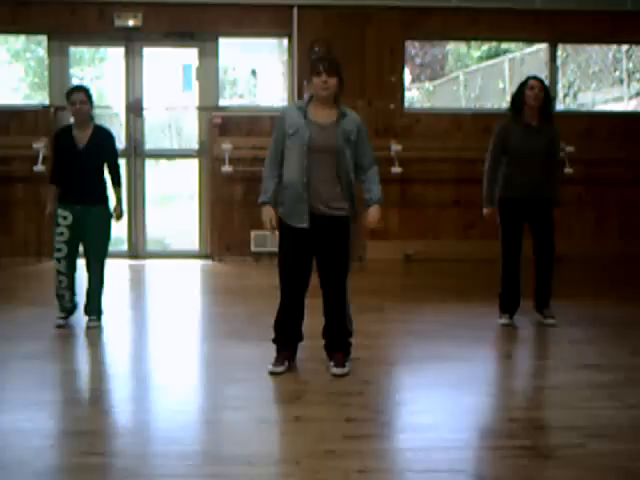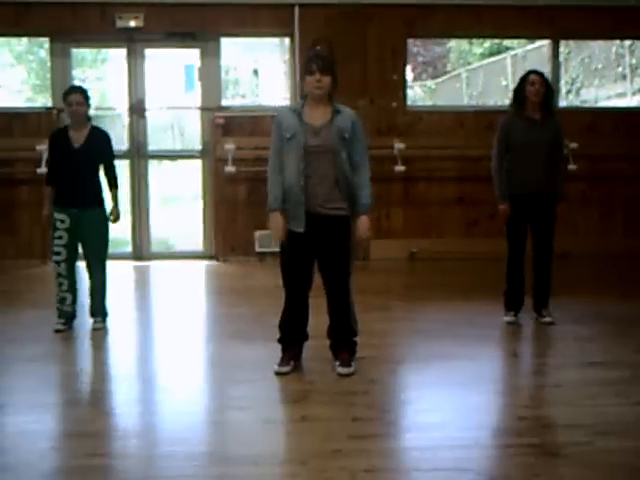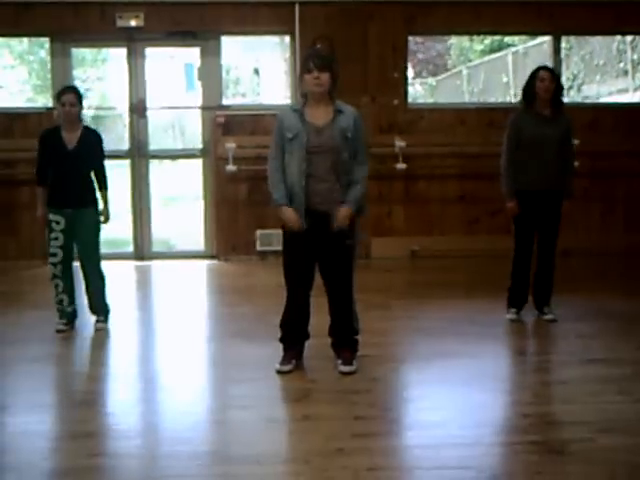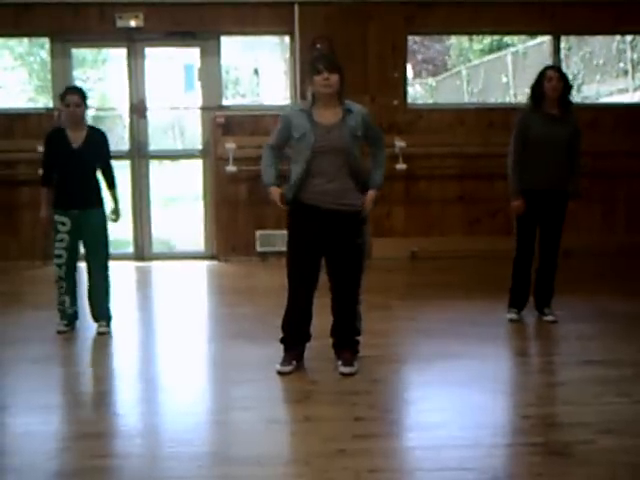
dt=0.3s
person 1, frame 1
left shoulder: (352, 122)
right shoulder: (289, 117)
left elbow: (366, 166)
right elbow: (273, 162)
left wrist: (373, 202)
right wrist: (266, 202)
left hip: (336, 215)
right hip: (295, 214)
left knee: (335, 287)
right knee: (291, 285)
left ankle: (338, 350)
right ankle: (285, 349)
person 1, frame 2
left shoulder: (348, 119)
right shoulder: (285, 119)
left elbow: (360, 166)
right elbow: (276, 166)
left wrist: (364, 210)
right wrist: (275, 209)
left hip: (336, 215)
right hip: (297, 215)
left knee: (338, 286)
right knee: (295, 286)
left ankle: (343, 349)
right ankle: (291, 349)
person 1, frame 3
left shoulder: (349, 117)
right shoulder: (287, 118)
left elbow: (361, 163)
right elbow: (276, 164)
left wrist: (351, 201)
right wrist: (282, 203)
left hip: (337, 213)
right hip: (299, 213)
left knee: (340, 283)
right knee: (297, 284)
left ankle: (345, 347)
right ankle: (292, 347)
person 1, frame 4
left shoulder: (358, 116)
right shoulder: (294, 117)
left elbow: (379, 147)
right elbow: (272, 149)
left wrist: (374, 186)
right wrist: (271, 183)
left hip: (347, 211)
right hip: (306, 210)
left knee: (346, 284)
right knee: (300, 282)
left ankle: (346, 348)
right ankle: (293, 348)
person 2, frame 1
left shoulder: (550, 130)
right shoulder: (507, 127)
left elbow: (555, 167)
right elbow: (492, 164)
left wrist: (553, 199)
right wrist: (489, 200)
left hip: (541, 200)
right hip: (511, 199)
left knee: (546, 252)
right knee: (511, 256)
left ankle: (543, 304)
right ankle: (507, 308)
person 2, frame 2
left shoulder: (553, 124)
right shoulder: (510, 122)
left elbow: (559, 162)
right elbow: (498, 161)
left wrist: (558, 195)
right wrist: (502, 197)
left hip: (544, 197)
right hip: (516, 196)
left knee: (544, 252)
right knee: (516, 253)
left ankle: (542, 306)
right ankle: (512, 306)
person 2, frame 3
left shoulder: (562, 120)
right shoulder: (520, 118)
left elbow: (568, 159)
right elbow: (508, 158)
left wrist: (566, 192)
right wrist: (510, 195)
left hip: (552, 194)
right hip: (525, 192)
left knee: (548, 249)
right knee: (523, 249)
left ankle: (543, 302)
right ankle: (514, 303)
person 2, frame 4
left shoulder: (570, 121)
right shoulder: (528, 117)
left elbow: (575, 159)
right elbow: (515, 157)
left wrist: (572, 191)
right wrist: (516, 194)
left hip: (557, 194)
right hip: (530, 192)
left knee: (550, 250)
right knee: (524, 249)
left ankle: (544, 303)
right ankle: (515, 304)
person 3, frame 1
left shoulder: (104, 135)
right shoulder: (61, 136)
left elbow: (114, 170)
right elbow: (56, 172)
left wrist: (119, 202)
right wrist: (51, 202)
left hip: (96, 205)
right hip: (67, 205)
left knee: (95, 260)
right knee: (63, 257)
left ankle: (93, 312)
right ankle: (66, 308)
person 3, frame 2
left shoulder: (100, 136)
right shoulder: (57, 137)
left elbow: (110, 171)
right elbow: (52, 173)
left wrist: (115, 204)
right wrist: (47, 204)
left hip: (92, 207)
right hip: (63, 207)
left knee: (96, 262)
right knee: (62, 262)
left ankle: (99, 314)
right ankle: (65, 315)
person 3, frame 3
left shoulder: (92, 137)
right shoulder: (48, 137)
left elbow: (100, 172)
right elbow: (42, 173)
left wrist: (105, 204)
right wrist: (41, 205)
left hip: (86, 206)
right hip: (58, 208)
left knee: (91, 261)
right knee: (59, 263)
left ankle: (101, 312)
right ankle: (66, 315)
person 3, frame 4
left shoulder: (98, 136)
right shoulder: (54, 137)
left elbow: (106, 170)
right elbow: (47, 174)
left wrist: (115, 203)
right wrist: (45, 205)
left hip: (92, 207)
right hip: (63, 209)
left knee: (98, 263)
right knee: (63, 264)
left ankle: (102, 317)
right ankle: (67, 316)
